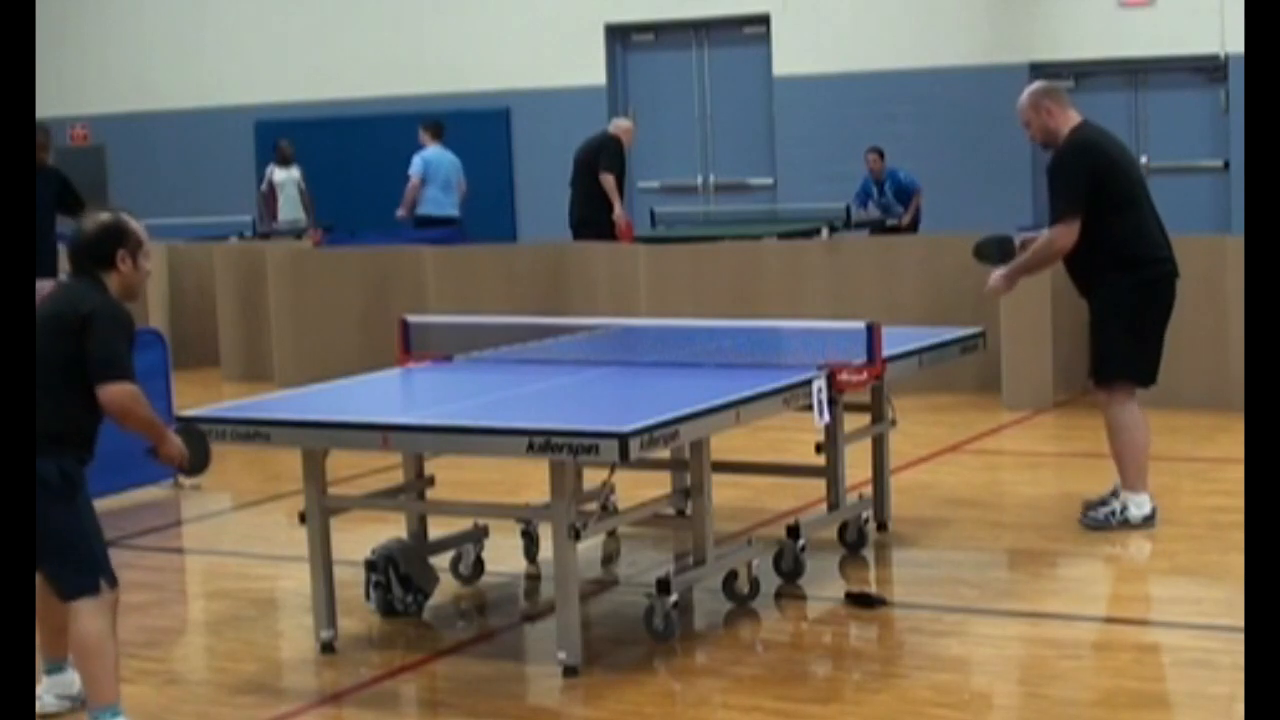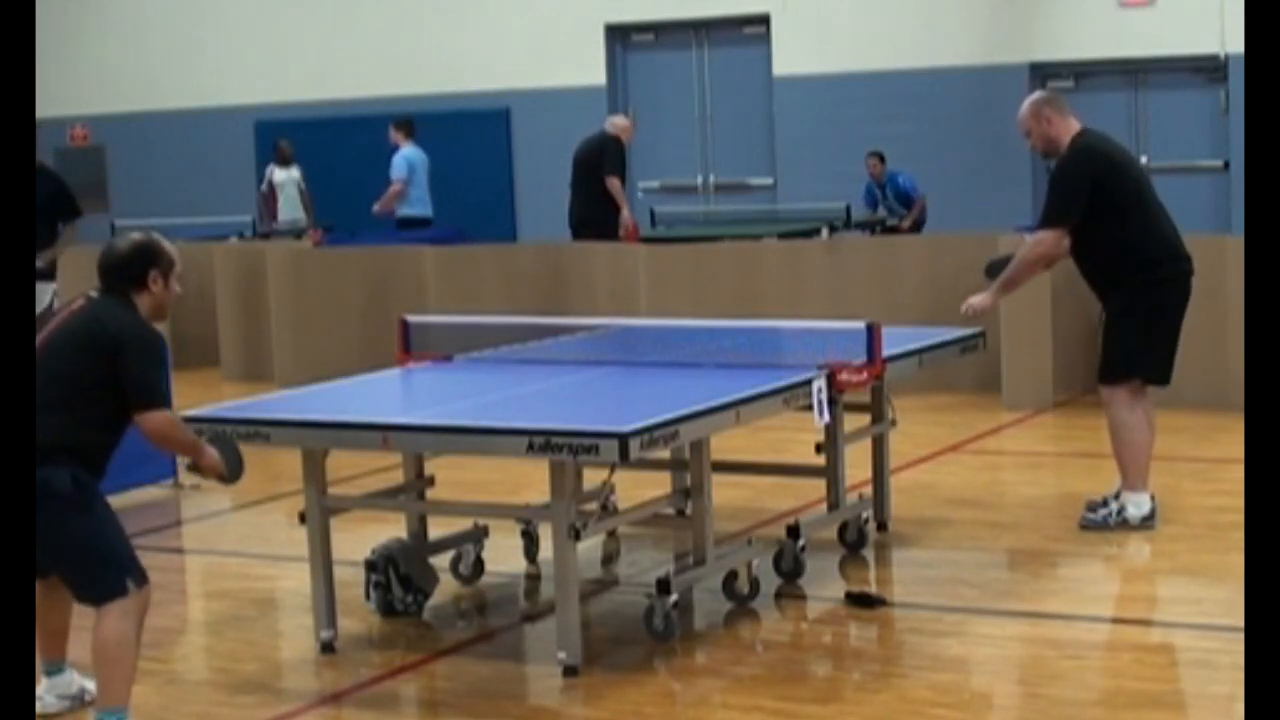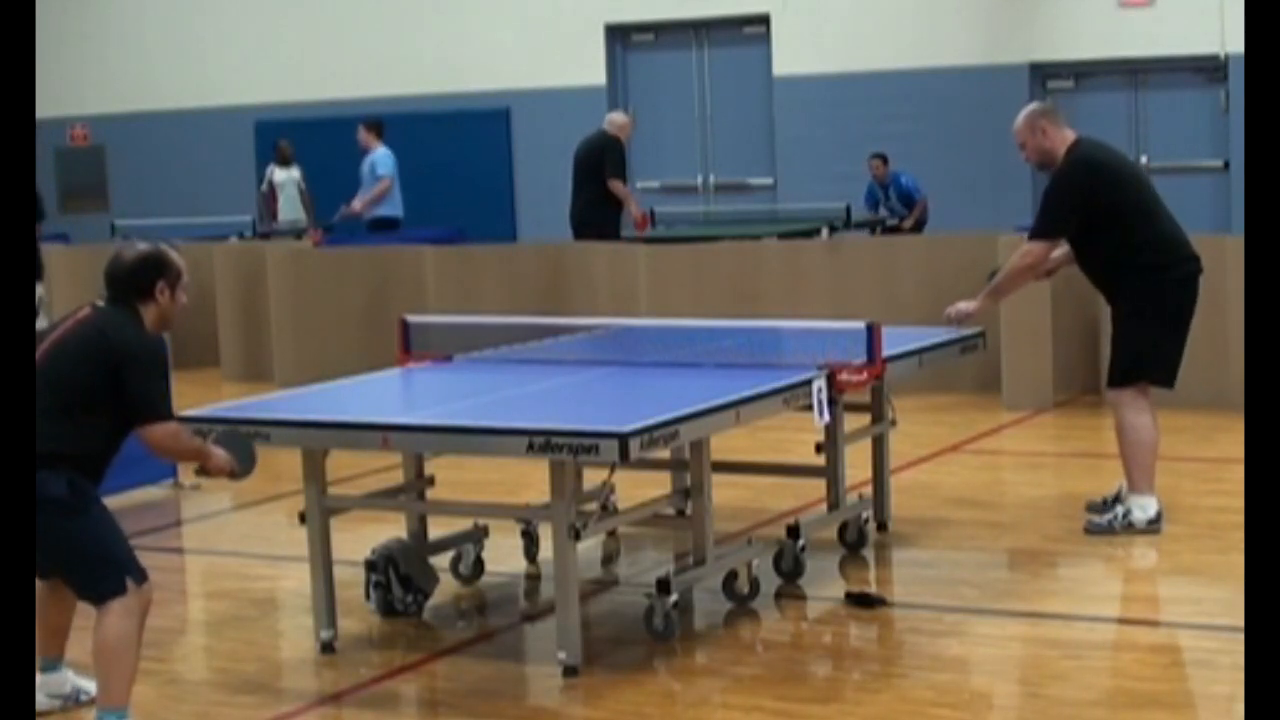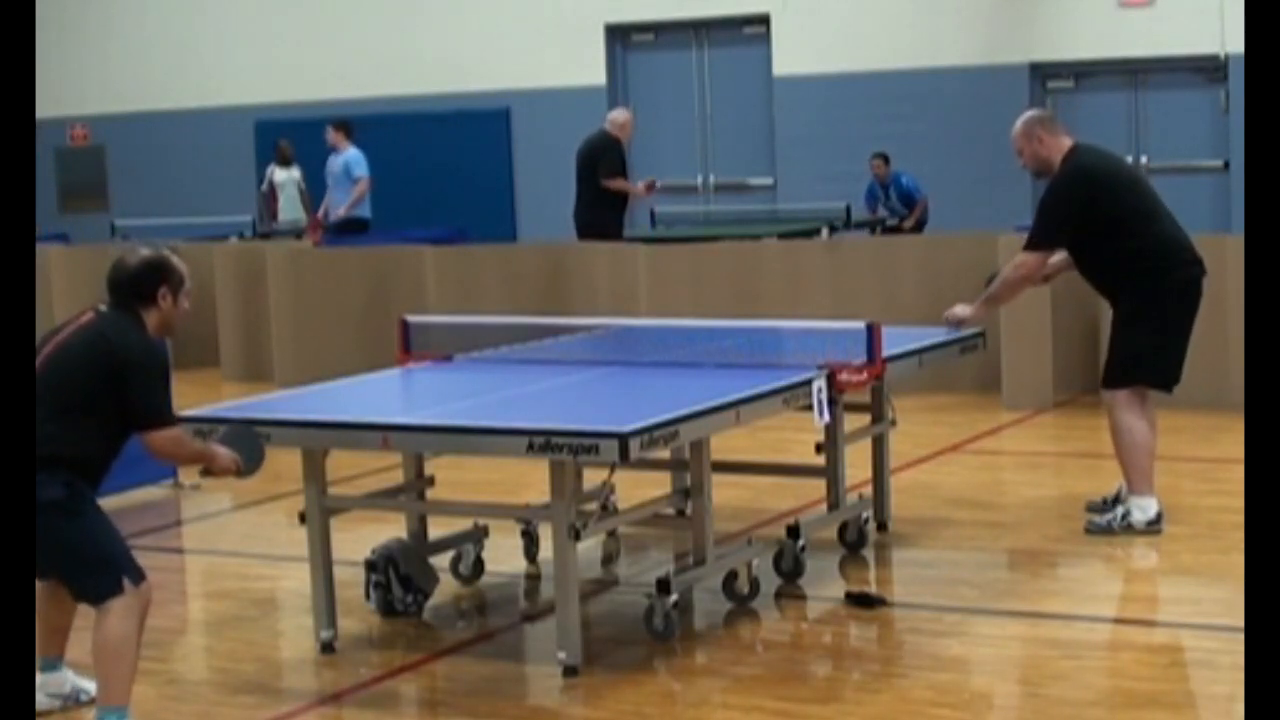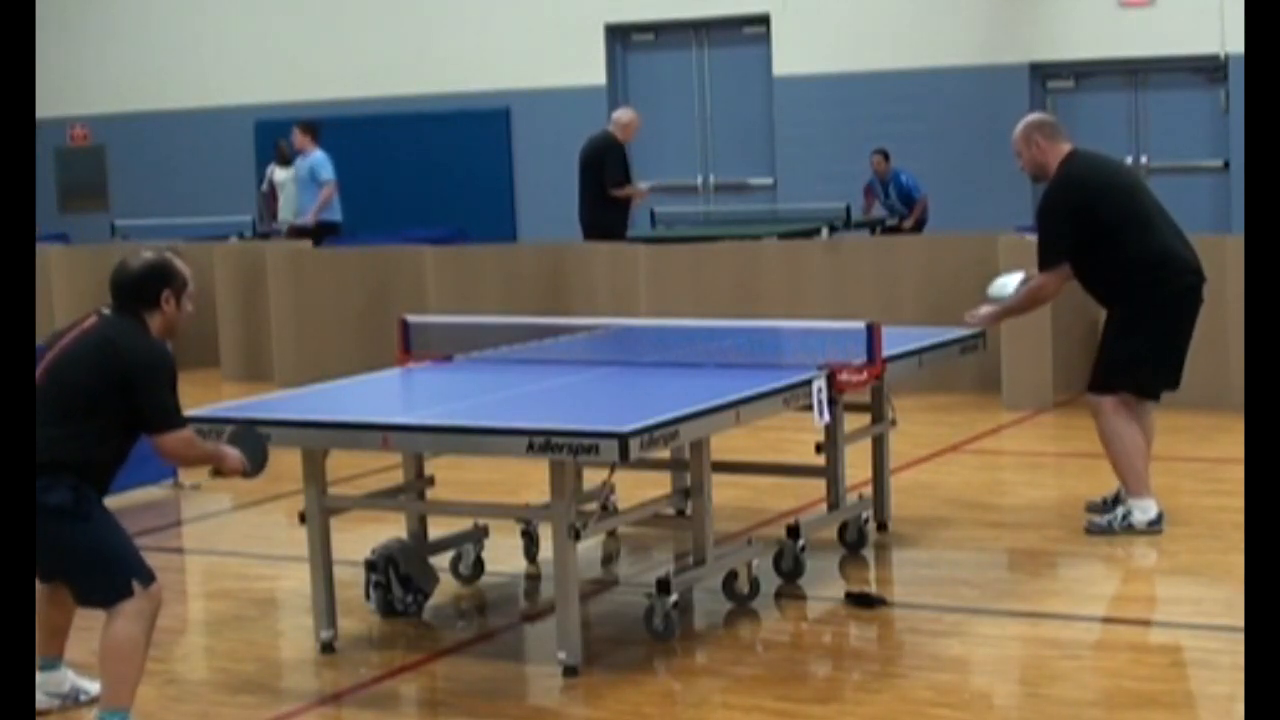
dt=1s
person 1, frame 1
left shoulder: (60, 301)
right shoulder: (105, 313)
right elbow: (117, 397)
right wrist: (163, 438)
left hip: (45, 458)
right hip: (48, 463)
left knee: (58, 569)
right knee: (92, 591)
person 1, frame 2
left shoulder: (80, 314)
right shoulder: (135, 334)
right elbow: (155, 422)
right wrist: (200, 451)
left hip: (44, 469)
right hip: (50, 476)
left knee: (59, 570)
right knee: (124, 593)
person 1, frame 3
left shoulder: (86, 323)
right shoulder: (138, 343)
right elbow: (160, 435)
right wrist: (207, 454)
left hip: (45, 474)
right hip: (48, 482)
left knee: (64, 568)
right knee: (125, 593)
person 1, frame 4
left shoulder: (90, 328)
right shoulder: (139, 348)
right elbow: (163, 441)
right wrist: (211, 455)
left hip: (46, 478)
right hip: (47, 486)
left knee: (65, 568)
right knee: (125, 593)
left ankle: (52, 682)
person 1, frame 5
left shoulder: (92, 331)
right shoulder: (145, 353)
right elbow: (174, 445)
right wrist: (221, 455)
left hip: (45, 482)
right hip: (51, 491)
left knee: (63, 569)
right knee: (136, 596)
left ankle: (51, 682)
person 2, frame 1
left shoulder: (1071, 155)
right shoulder: (1096, 142)
left elbow: (1064, 239)
left wrist: (1011, 273)
right wrist: (1037, 241)
left hip: (1128, 284)
right hip: (1142, 277)
left knee: (1117, 389)
right knee: (1114, 387)
left ankle: (1137, 503)
right ankle: (1129, 489)
person 2, frame 2
left shoulder: (1077, 162)
right shoulder: (1094, 151)
left elbow: (1045, 244)
left wrist: (993, 294)
right wrist: (1052, 255)
left hip: (1145, 284)
right hip: (1154, 279)
left knee: (1119, 389)
right knee: (1132, 388)
left ankle: (1136, 504)
right ankle: (1134, 492)
person 2, frame 3
left shoulder: (1074, 173)
right shoulder: (1090, 161)
left elbow: (1031, 256)
left wrist: (980, 302)
right wrist: (1056, 262)
left hip: (1155, 285)
right hip: (1160, 281)
left knee: (1127, 392)
right knee: (1132, 390)
left ankle: (1143, 507)
right ankle: (1136, 491)
person 2, frame 4
left shoulder: (1070, 182)
right shoulder: (1089, 167)
left elbow: (1026, 266)
left wrist: (977, 309)
right wrist: (1055, 266)
left hip: (1157, 288)
right hip: (1166, 281)
left knee: (1121, 394)
right knee: (1133, 391)
left ankle: (1142, 508)
right ankle: (1136, 492)
person 2, frame 5
left shoulder: (1062, 192)
right shoulder: (1093, 170)
left elbow: (1049, 285)
left wrist: (996, 314)
right wrist: (1044, 277)
left hip: (1153, 294)
right hip: (1175, 284)
left knee: (1107, 398)
right knee: (1132, 393)
left ankle: (1143, 509)
right ankle: (1135, 492)
